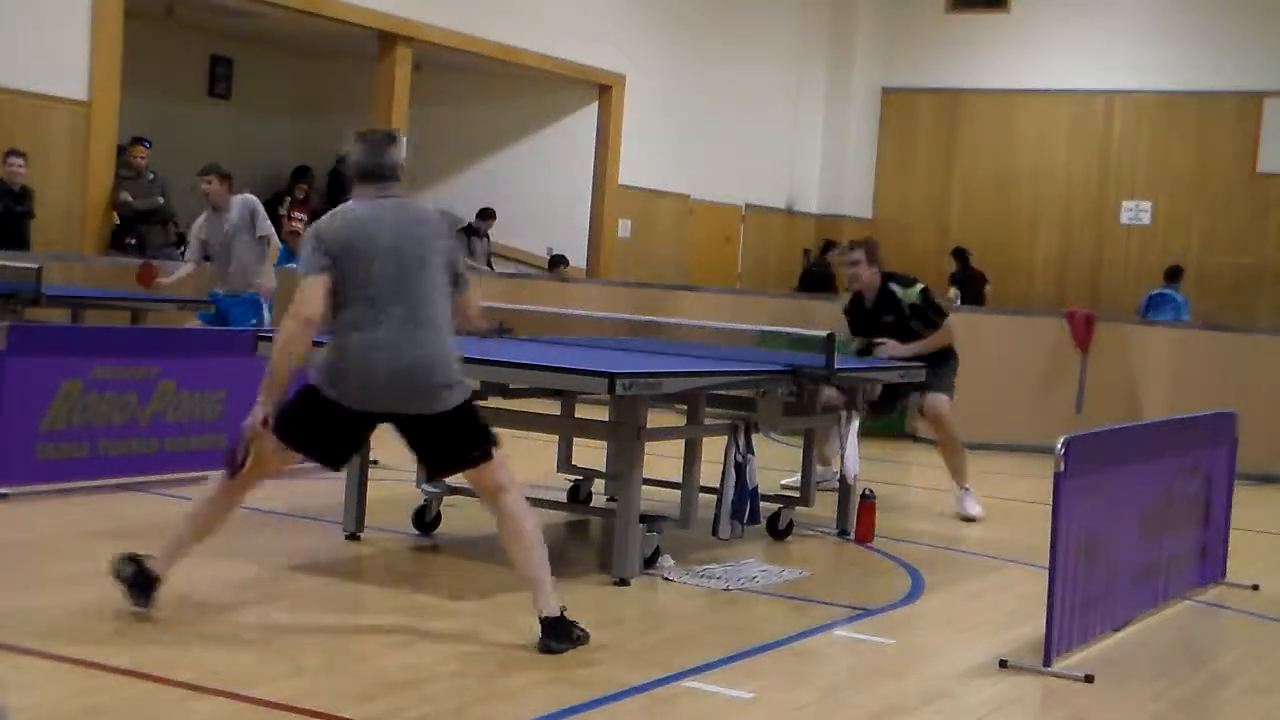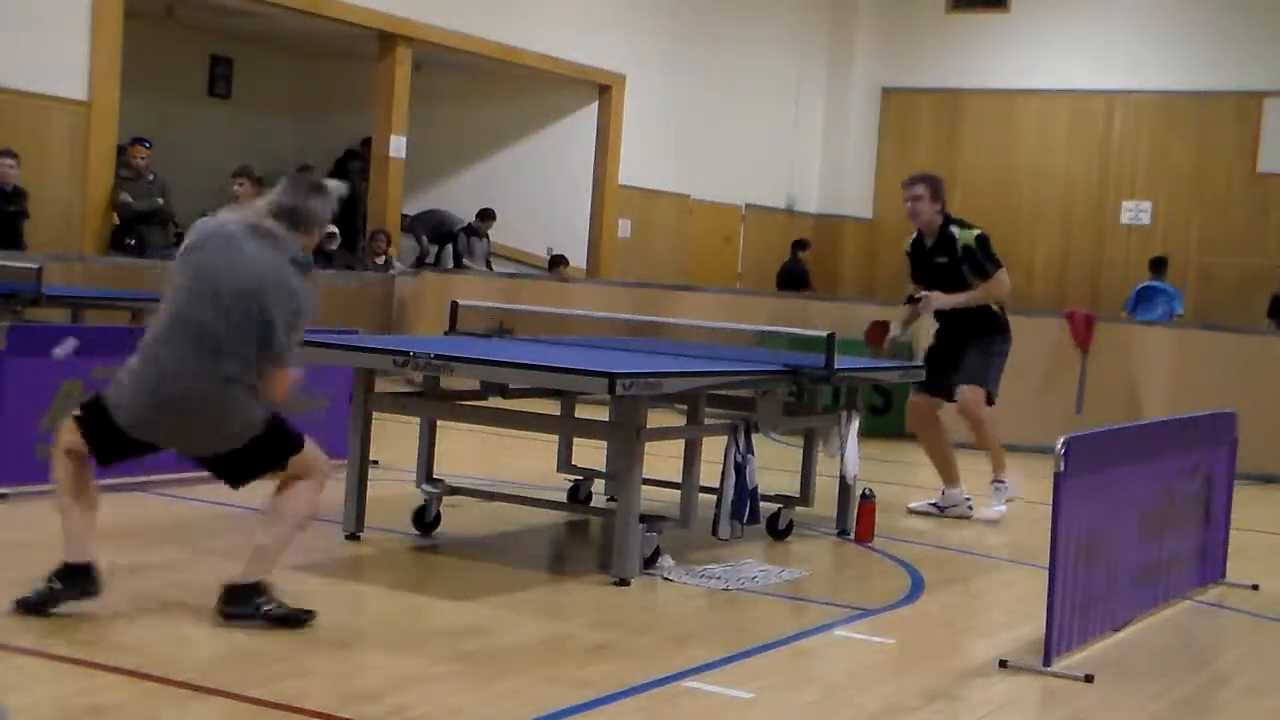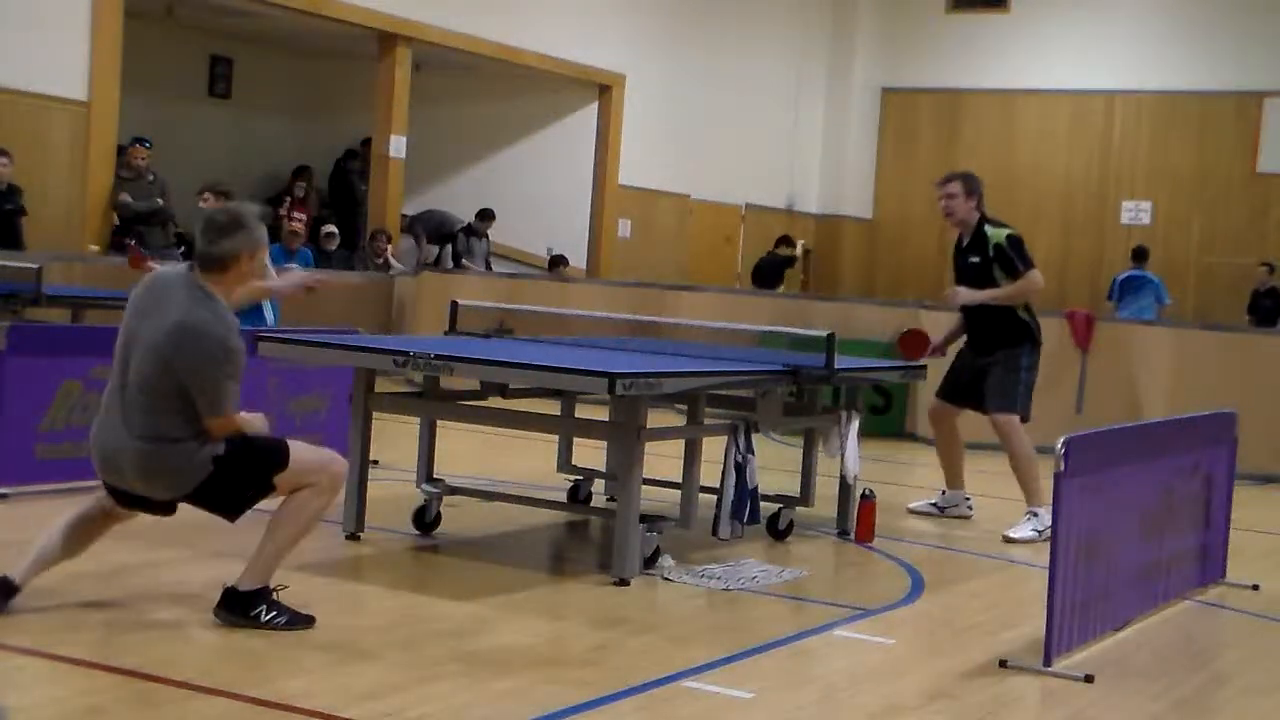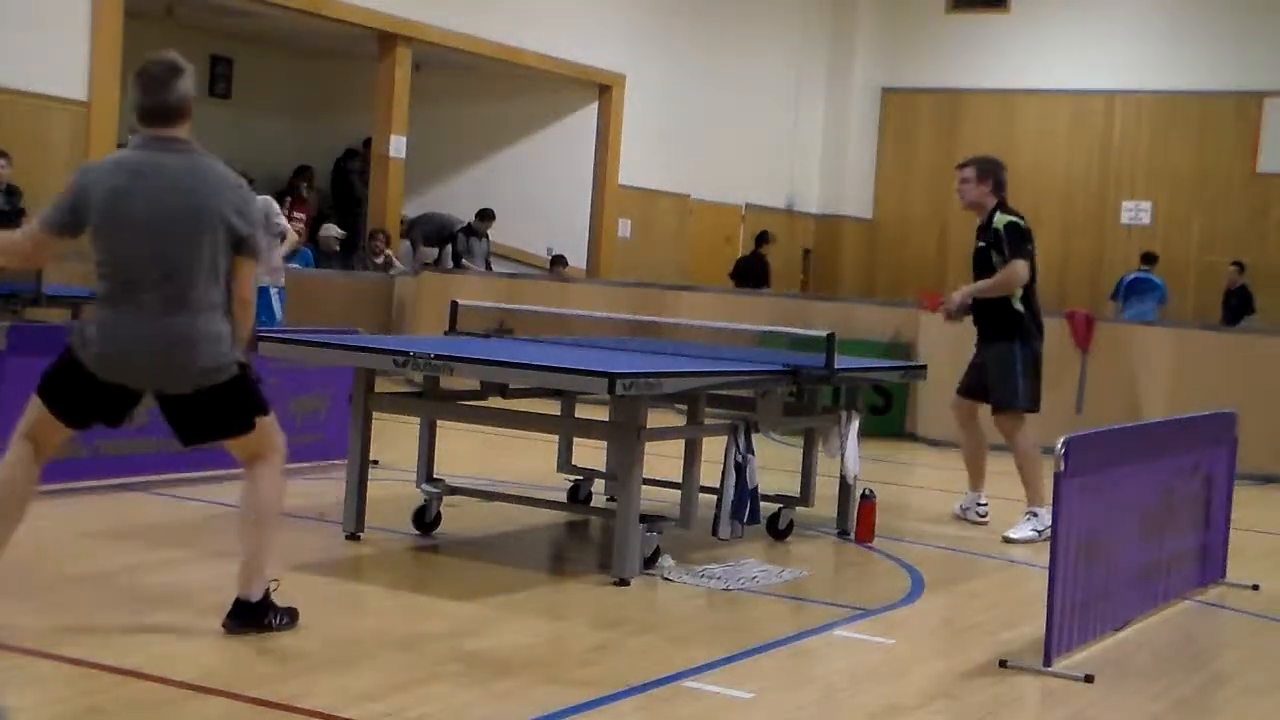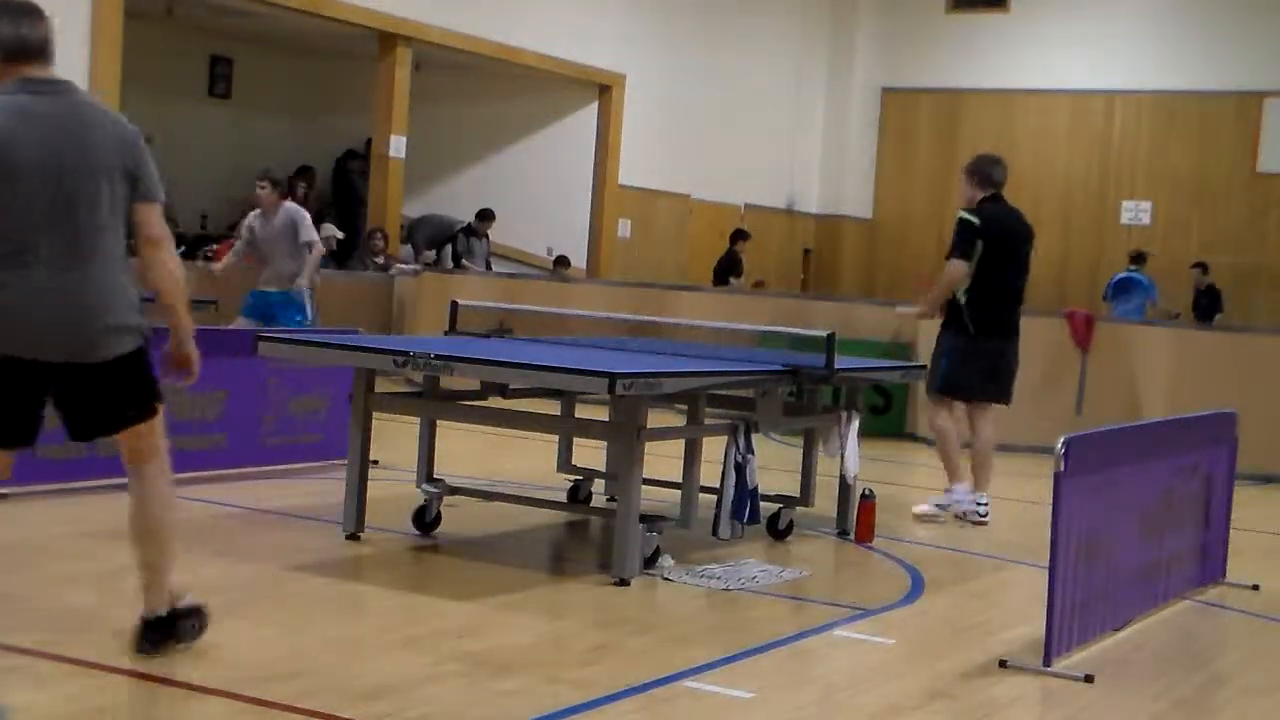
dt=0.4s
person 1, frame 1
left shoulder: (328, 228)
right shoulder: (436, 226)
left elbow: (305, 315)
right elbow: (469, 315)
left wrist: (266, 400)
left hip: (350, 379)
right hip: (433, 382)
left knee: (252, 464)
right knee: (503, 490)
left ankle: (151, 575)
right ankle: (552, 620)
person 1, frame 2
left shoulder: (212, 231)
right shoulder: (289, 291)
right elbow: (273, 392)
left wrist: (272, 201)
left hip: (141, 399)
right hip: (222, 418)
left knee: (68, 444)
right knee: (313, 473)
left ankle: (77, 569)
right ankle: (247, 588)
person 1, frame 3
left shoulder: (161, 279)
right shoulder: (217, 336)
right elbow: (221, 425)
left wrist: (279, 285)
right wrist: (253, 424)
left hip: (113, 449)
right hip: (174, 463)
left knee: (108, 507)
right knee: (329, 471)
right ankle: (247, 595)
person 1, frame 4
left shoulder: (99, 176)
right shoulder: (230, 188)
right elbow: (243, 293)
right wrist: (232, 352)
left hip: (105, 348)
right hip: (195, 355)
right knee: (266, 454)
right ankle: (252, 600)
person 1, frame 5
right shoulder: (116, 131)
right elbow: (155, 240)
right wrist: (183, 332)
right hip: (103, 327)
right knee: (148, 461)
right ankle: (161, 612)
person 2, frame 1
left shoulder: (908, 291)
right shoulder: (854, 306)
left elbow: (948, 333)
right elbow: (863, 348)
left wrist: (905, 350)
left hip: (932, 361)
left knee: (937, 410)
right knee: (832, 402)
left ankle: (964, 492)
right ankle: (826, 471)
person 2, frame 2
left shoulder: (967, 237)
right shoulder: (914, 246)
left elbow: (1002, 286)
left wrist: (950, 300)
right wrist: (902, 326)
left hip: (986, 334)
right hip: (950, 336)
left knee: (969, 401)
right knee: (918, 408)
left ankle: (1001, 481)
right ankle: (953, 494)
person 2, frame 3
left shoulder: (1000, 237)
right shoulder: (961, 246)
left elbow: (1035, 284)
left wrist: (978, 296)
right wrist: (944, 340)
left hip: (1015, 345)
right hip: (978, 347)
left knee: (1005, 421)
right knee: (940, 412)
left ankle: (1040, 514)
right ankle: (955, 497)
person 2, frame 4
left shoulder: (1007, 223)
right shoulder: (988, 227)
left elbow: (1017, 277)
left wrist: (968, 293)
right wrist: (966, 306)
left hip: (1014, 338)
right hip: (993, 338)
left knee: (1010, 420)
right knee: (964, 408)
left ankle: (1040, 514)
right ankle: (976, 500)
person 2, frame 5
left shoulder: (972, 219)
right shoulder: (1021, 223)
left elbow: (955, 275)
left wrist: (930, 305)
left hip: (967, 328)
right hip: (1004, 330)
left knee: (941, 404)
right knee: (981, 410)
left ankle: (957, 491)
right ankle: (978, 500)
